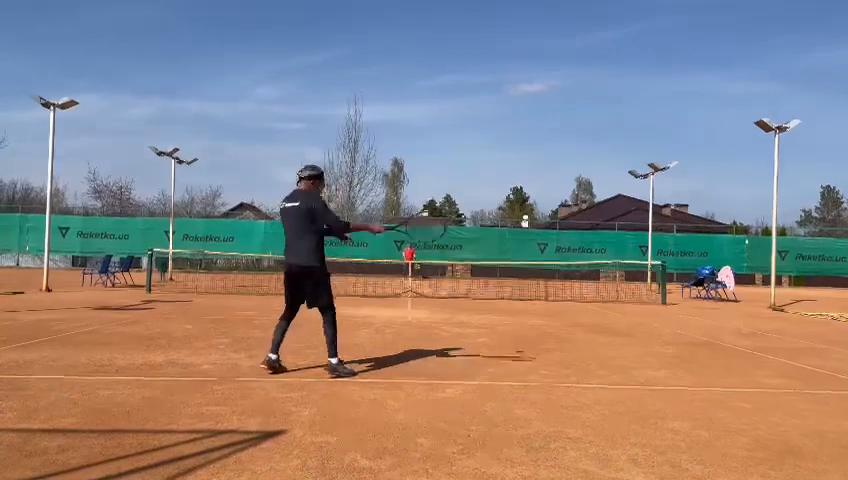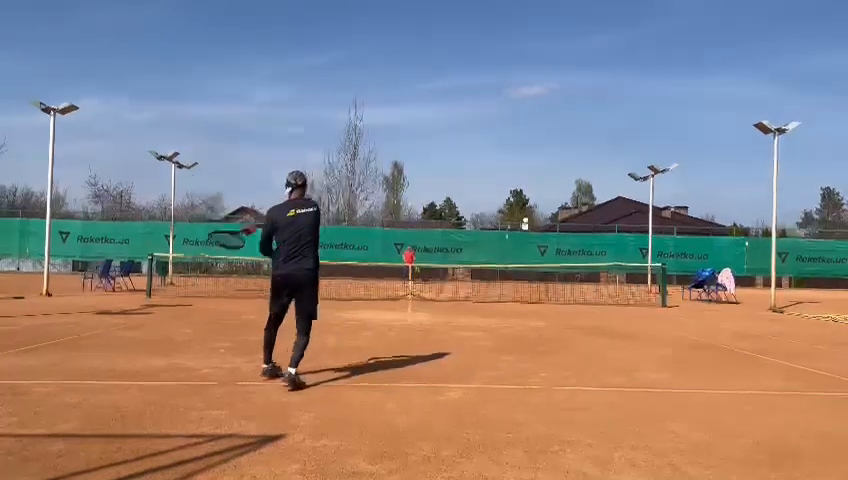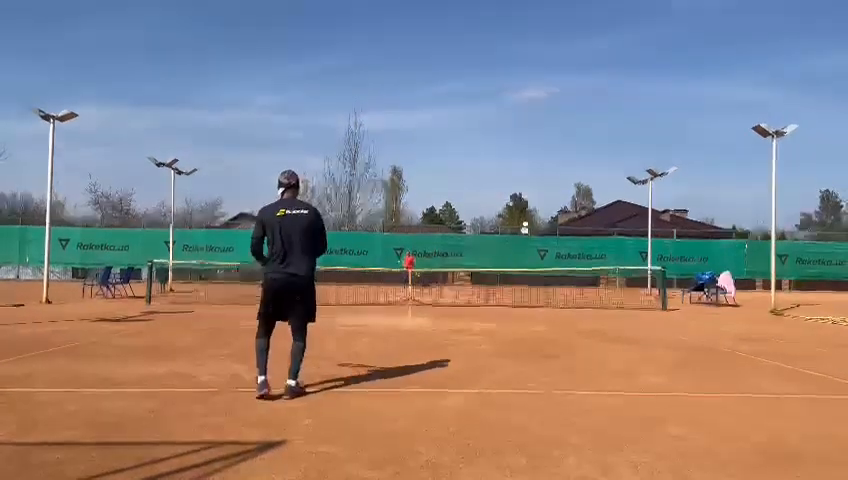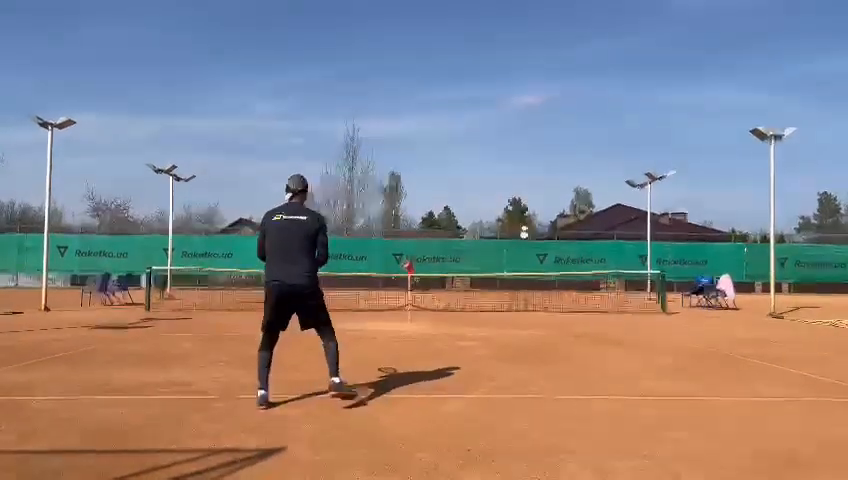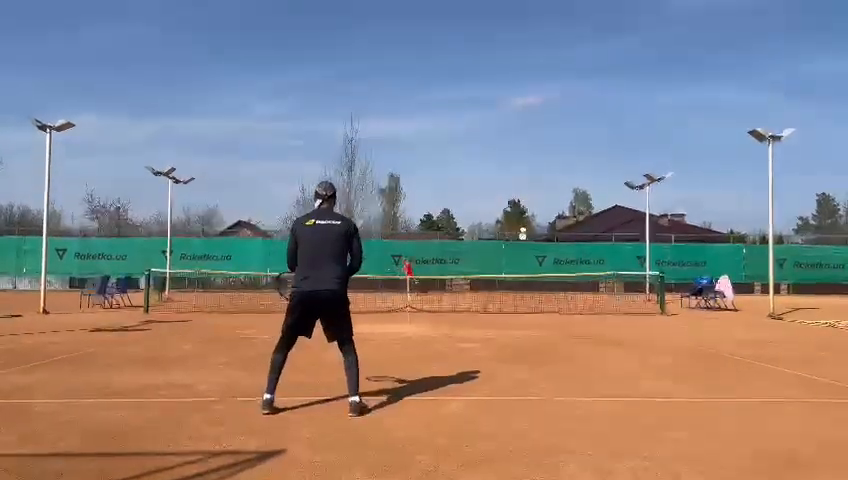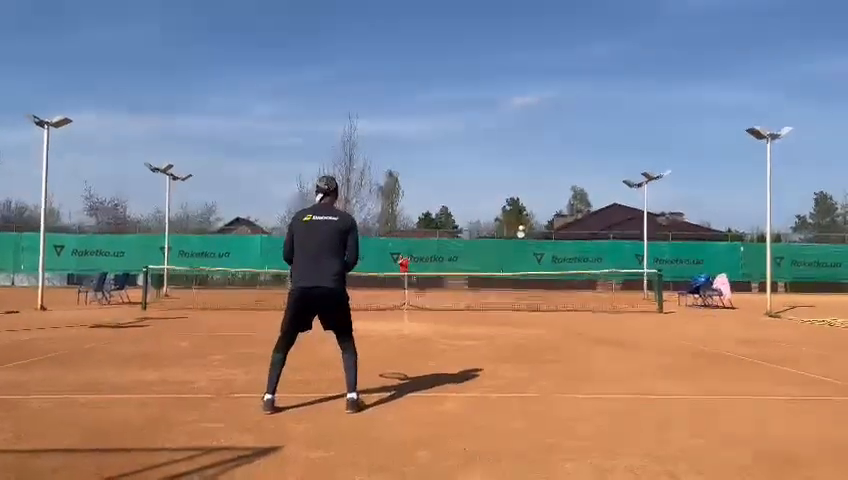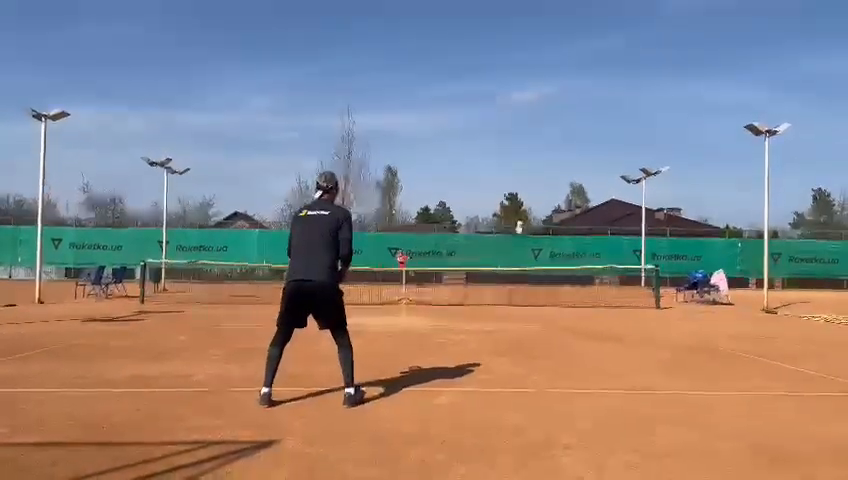
dt=0.4s
person 1, frame 1
left shoulder: (285, 202)
right shoulder: (312, 200)
right elbow: (337, 223)
left wrist: (336, 232)
right wrist: (368, 227)
left hip: (291, 266)
right hip: (311, 266)
left knee: (290, 311)
right knee: (328, 312)
left ankle: (272, 357)
right ankle: (333, 362)
person 1, frame 2
left shoulder: (274, 213)
right shoulder: (314, 207)
left elbow: (264, 248)
right wrist: (263, 225)
left hip: (281, 275)
right hip: (307, 275)
left knee: (273, 321)
right knee: (303, 328)
left ankle: (268, 366)
right ankle: (291, 371)
person 1, frame 3
left shoulder: (266, 212)
right shoulder: (312, 212)
left elbow: (255, 248)
right elbow: (322, 247)
left hip: (275, 278)
right hip: (303, 279)
left knee: (264, 330)
right knee: (299, 333)
left ankle: (262, 381)
right ankle: (292, 383)
person 1, frame 4
left shoulder: (269, 217)
right shoulder: (316, 219)
left elbow: (261, 253)
right elbow: (322, 257)
left hip: (276, 286)
right hip: (306, 286)
left knee: (268, 339)
right knee: (327, 334)
left ankle: (263, 393)
right ankle: (335, 381)
person 1, frame 5
left shoulder: (300, 223)
right shoulder: (347, 224)
left elbow: (291, 262)
right elbow: (356, 262)
left hip: (302, 292)
right hip: (334, 293)
left knee: (284, 343)
right knee: (347, 346)
left ankle: (268, 398)
right ankle: (355, 400)
person 1, frame 6
left shoulder: (299, 217)
right shoulder: (346, 220)
left elbow: (288, 256)
right elbow: (352, 259)
left hip: (301, 288)
right hip: (333, 289)
left knee: (284, 342)
right knee: (346, 342)
left ankle: (269, 398)
right ankle: (352, 397)
person 1, frame 7
left shoulder: (300, 214)
right shoulder: (341, 214)
left elbow: (291, 251)
right elbow: (346, 252)
right wrist: (342, 272)
left hip: (294, 282)
right hip: (324, 283)
left knee: (281, 336)
right knee: (341, 337)
left ankle: (266, 391)
right ankle: (350, 392)
